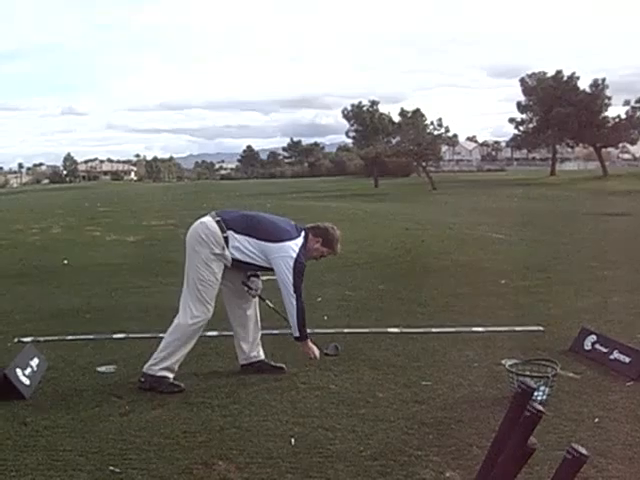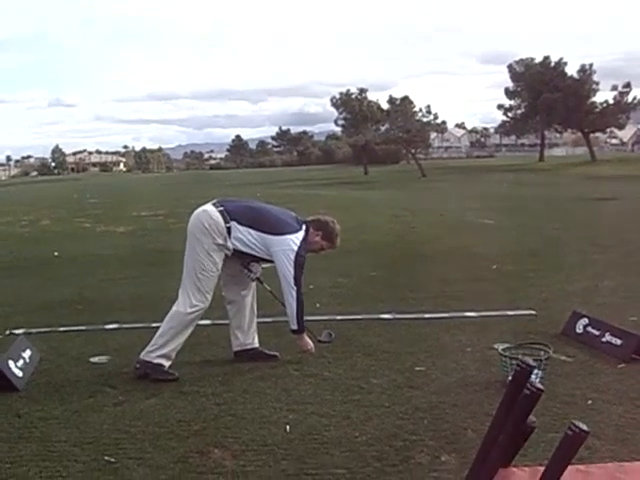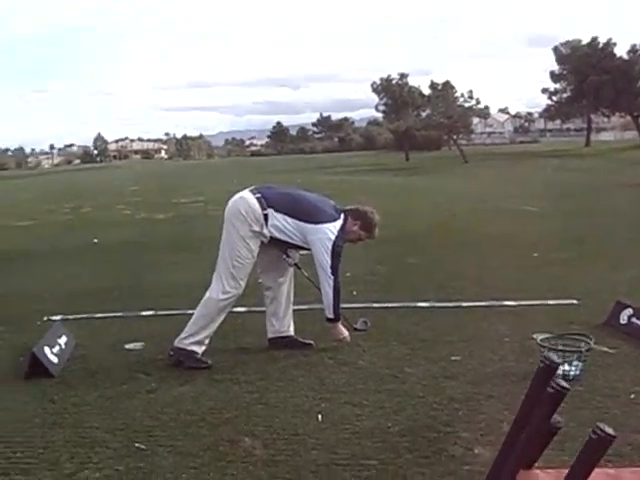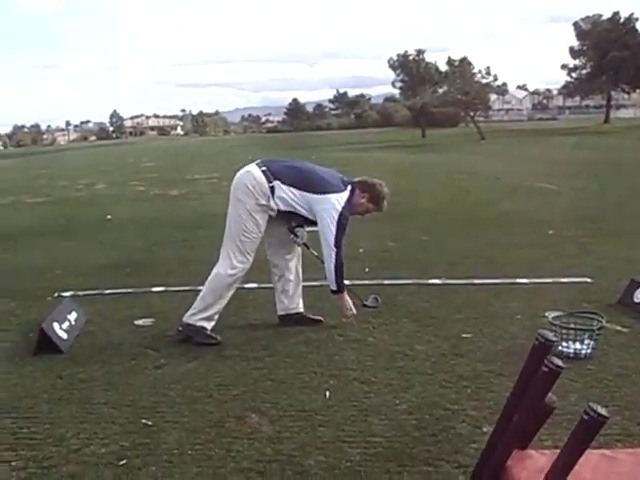
dt=0.4s
person 1, frame 1
left shoulder: (294, 232)
right shoulder: (292, 251)
right elbow: (294, 298)
left wrist: (253, 276)
right wrist: (304, 341)
left hip: (215, 232)
right hip: (210, 238)
left knee: (243, 299)
right knee: (198, 312)
left ankle: (251, 359)
right ankle: (155, 373)
person 1, frame 2
left shoulder: (295, 224)
right shoulder: (292, 244)
right elbow: (293, 289)
left wrist: (253, 262)
right wrist: (300, 334)
left hip: (213, 218)
right hip: (211, 226)
left knee: (241, 285)
right knee: (196, 301)
left ankle: (245, 346)
right ankle: (151, 361)
person 1, frame 3
left shoulder: (333, 213)
right shoulder: (330, 232)
right elbow: (329, 278)
left wrist: (290, 248)
right wrist: (335, 323)
left hip: (251, 205)
right hip: (249, 213)
left knee: (279, 272)
right knee: (229, 287)
left ankle: (280, 334)
right ankle: (185, 348)
person 1, frame 4
left shoulder: (341, 186)
right shoulder: (336, 203)
right elbow: (333, 251)
left wrist: (298, 226)
right wrist: (340, 294)
left hip: (260, 181)
right hip: (255, 187)
left knee: (286, 249)
right knee: (236, 262)
left ankle: (290, 311)
right ankle: (195, 323)
